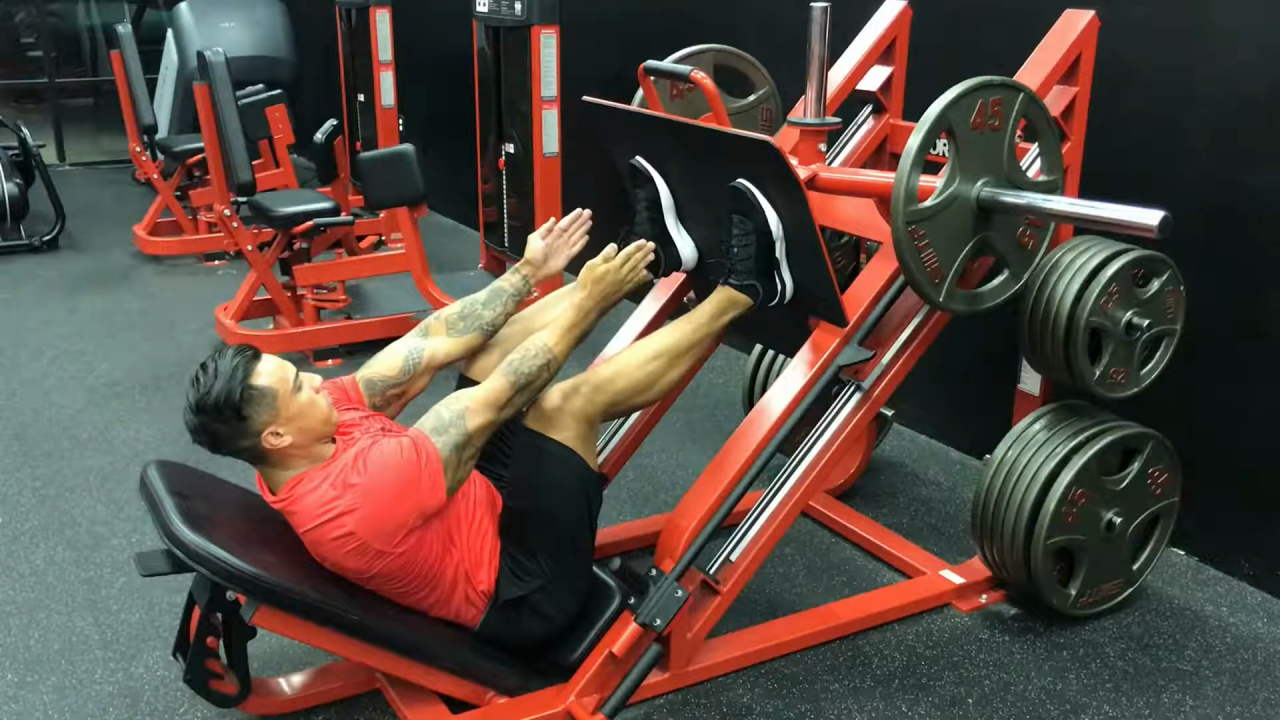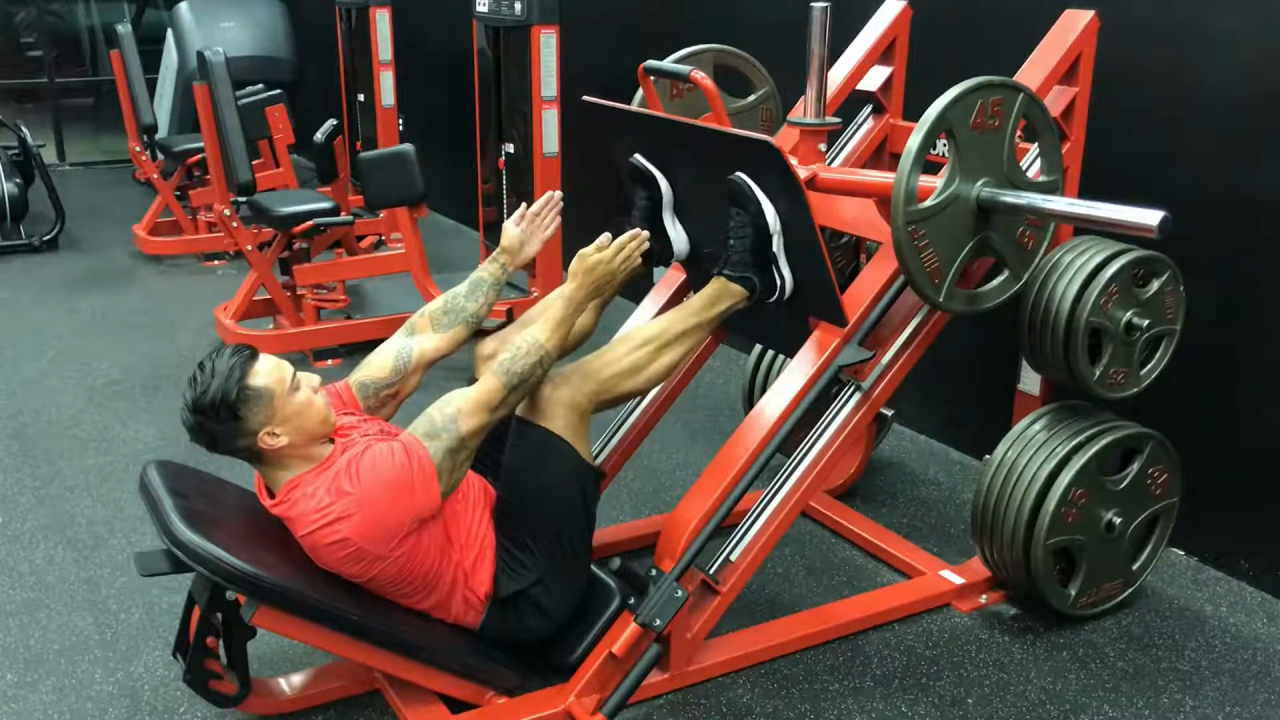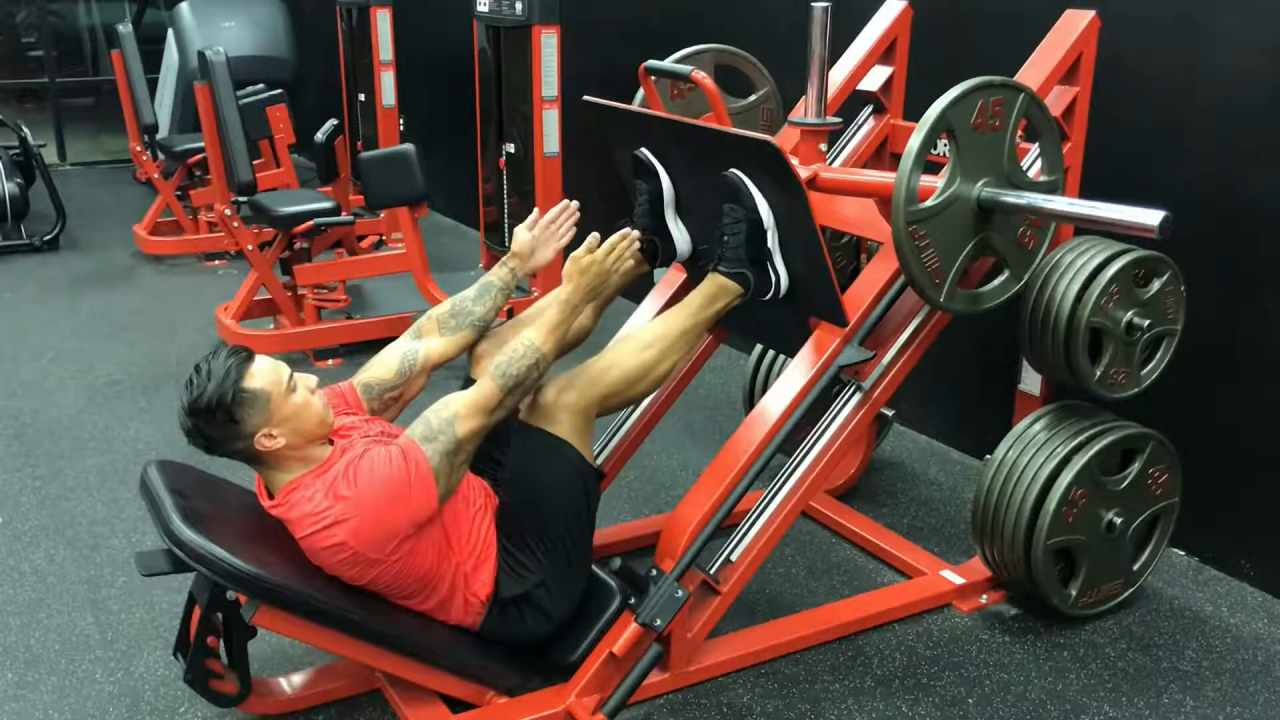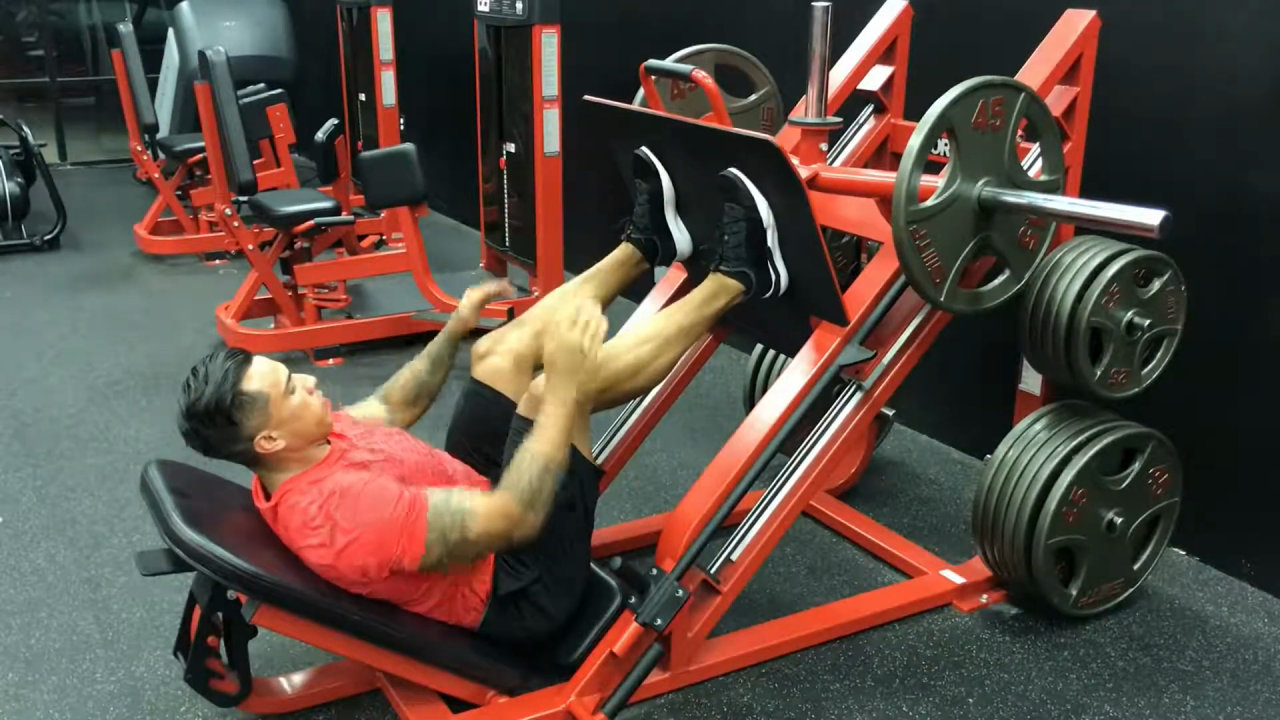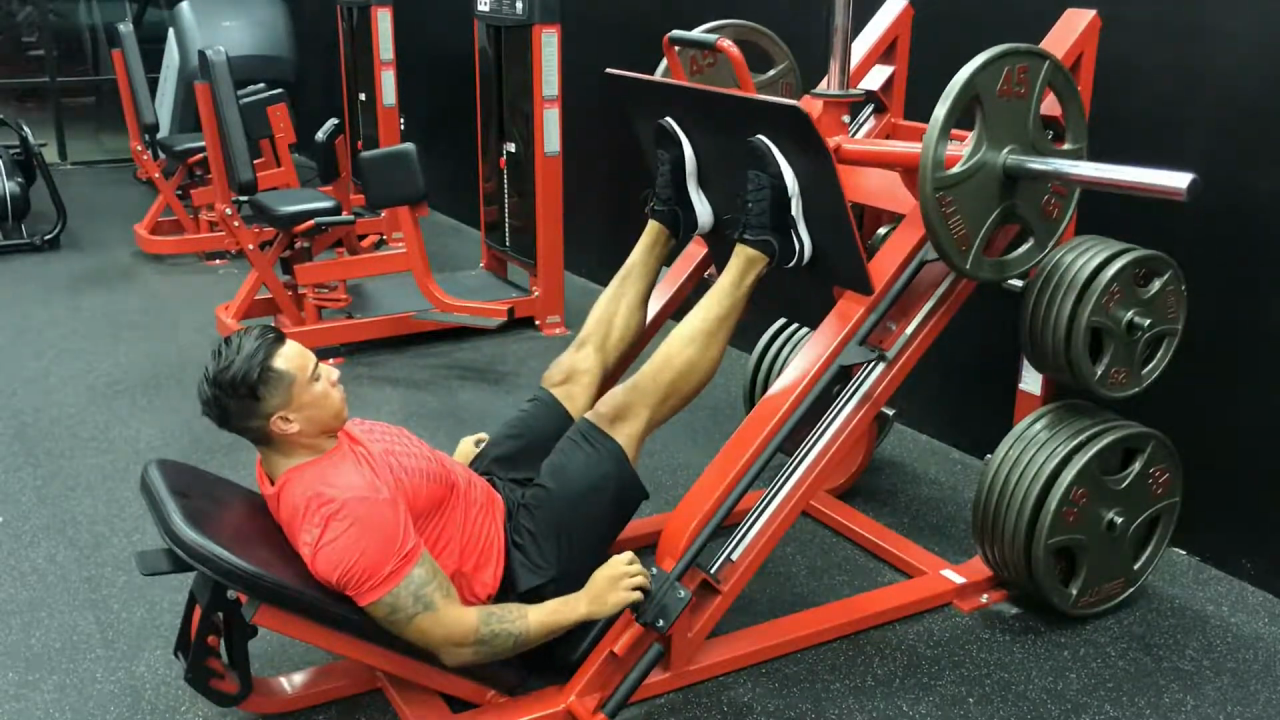
dt=1s
person 1, frame 1
left shoulder: (310, 435)
right shoulder: (357, 494)
left elbow: (429, 348)
right elbow: (496, 403)
left wrist: (529, 271)
right wrist: (588, 299)
left hip: (487, 510)
right hip: (521, 590)
left knee: (486, 348)
right knee: (565, 403)
left ankle: (649, 251)
right ankle: (740, 293)
person 1, frame 2
left shoulder: (301, 446)
right shoulder: (352, 496)
left elbow: (418, 346)
right elbow: (490, 404)
left wrist: (505, 259)
right wrist: (578, 291)
left hip: (486, 514)
right hip: (521, 590)
left knee: (493, 352)
right knee: (560, 392)
left ankle: (643, 245)
right ankle: (737, 285)
person 1, frame 3
left shoulder: (312, 429)
right shoulder: (348, 502)
left elbow: (423, 348)
right elbow: (489, 405)
left wrist: (516, 264)
right wrist: (575, 294)
left hip: (486, 507)
right hip: (520, 589)
left knee: (492, 349)
right knee: (563, 397)
left ankle: (646, 247)
right ankle: (732, 282)
person 1, frame 4
left shoulder: (296, 458)
right shoulder: (346, 514)
left elbow: (389, 410)
right elbow: (514, 519)
left wrist: (451, 331)
right wrist: (566, 385)
left hip: (464, 516)
right hip: (519, 589)
left knee: (498, 353)
right knee: (557, 390)
left ankle: (644, 246)
right ankle: (733, 281)
person 1, frame 5
left shoulder: (299, 454)
right shoulder: (344, 515)
right elbow: (455, 641)
left wrist: (451, 466)
right wrist: (585, 602)
left hip: (487, 500)
right hip: (523, 570)
left knee: (575, 372)
right knee: (622, 409)
left ankle: (667, 222)
right ankle: (756, 253)
